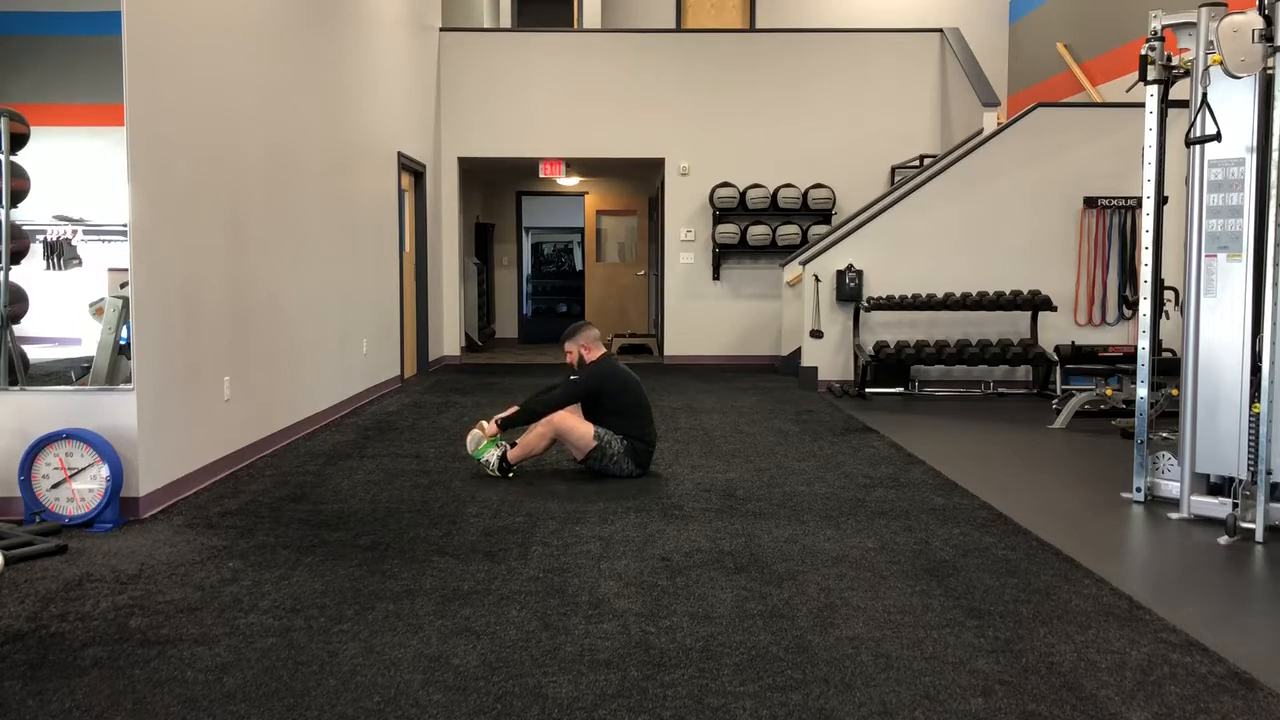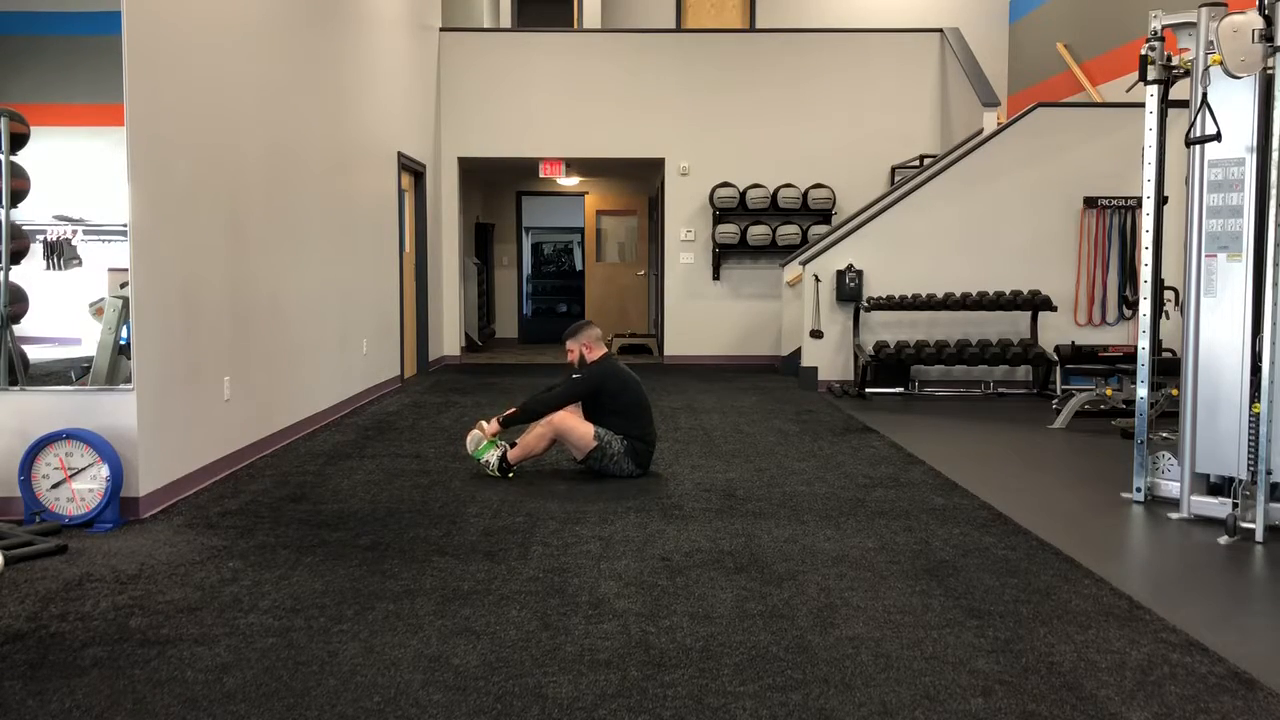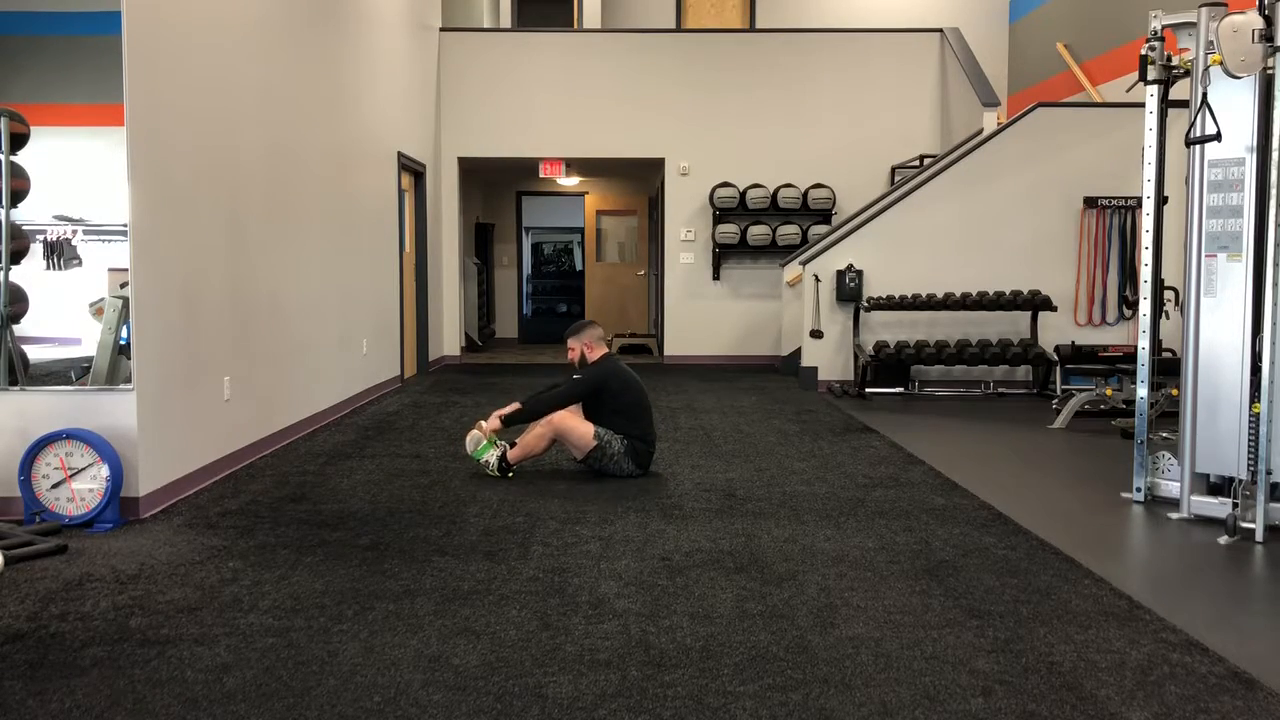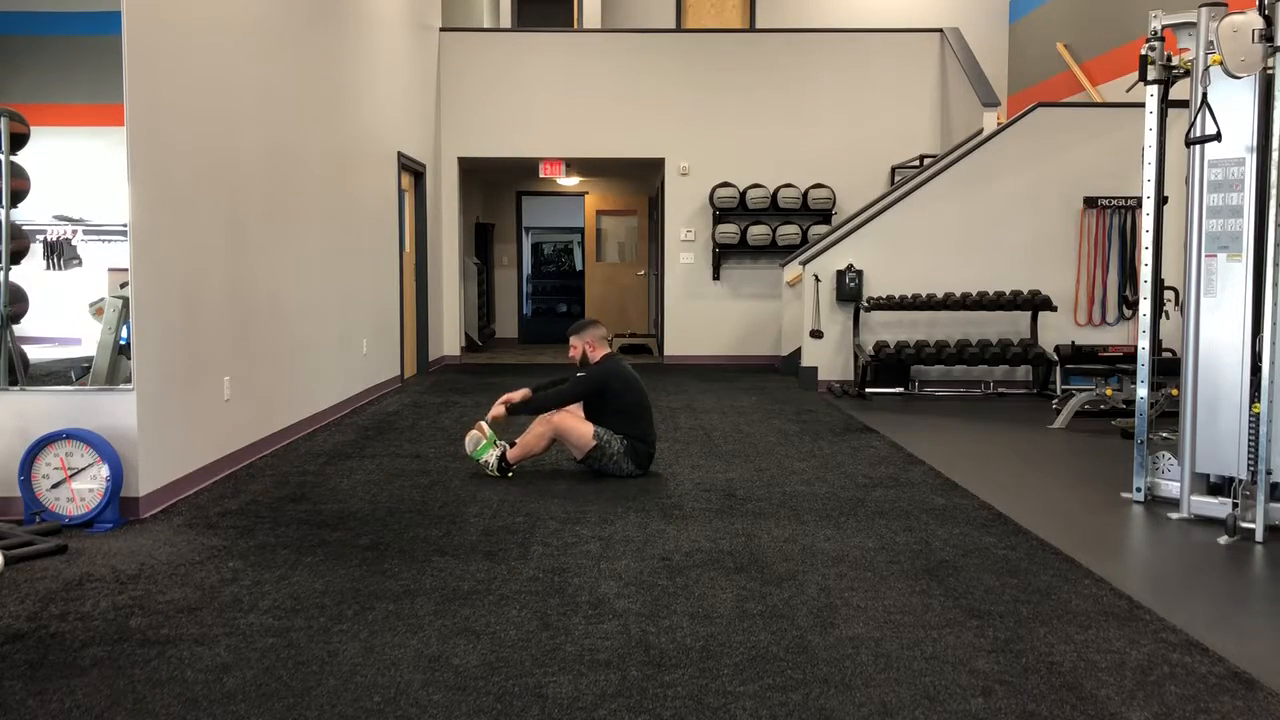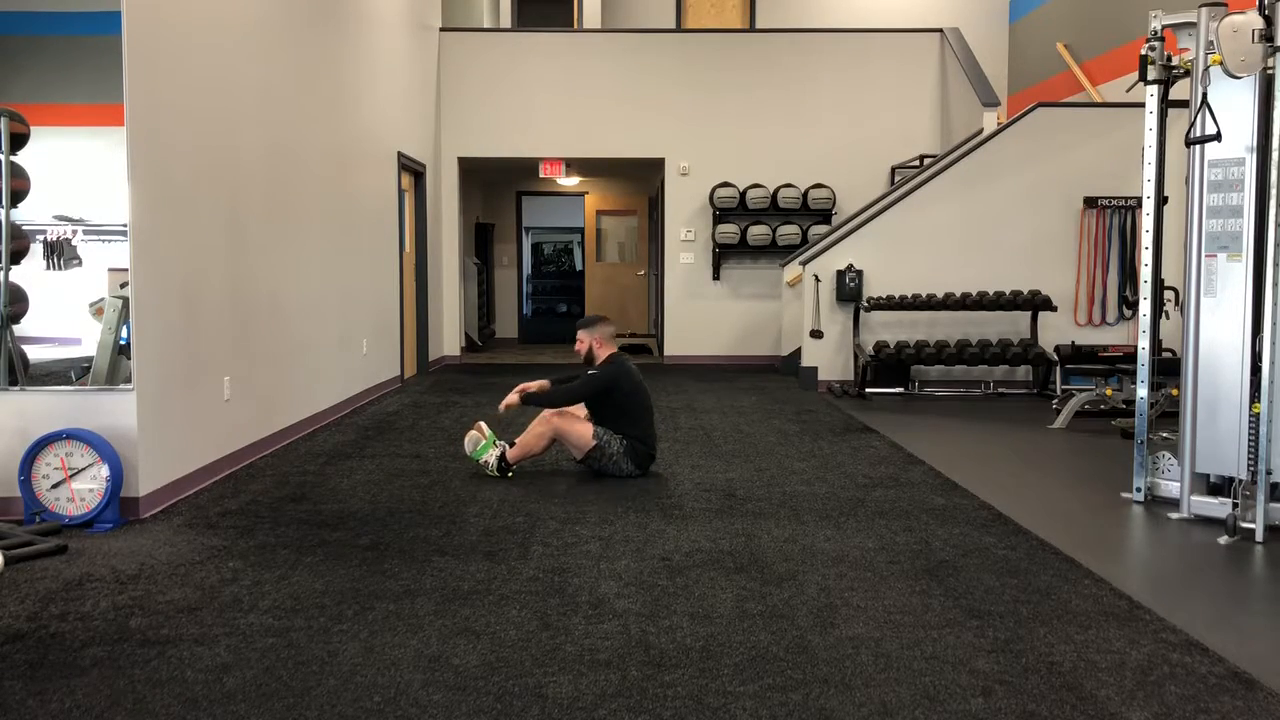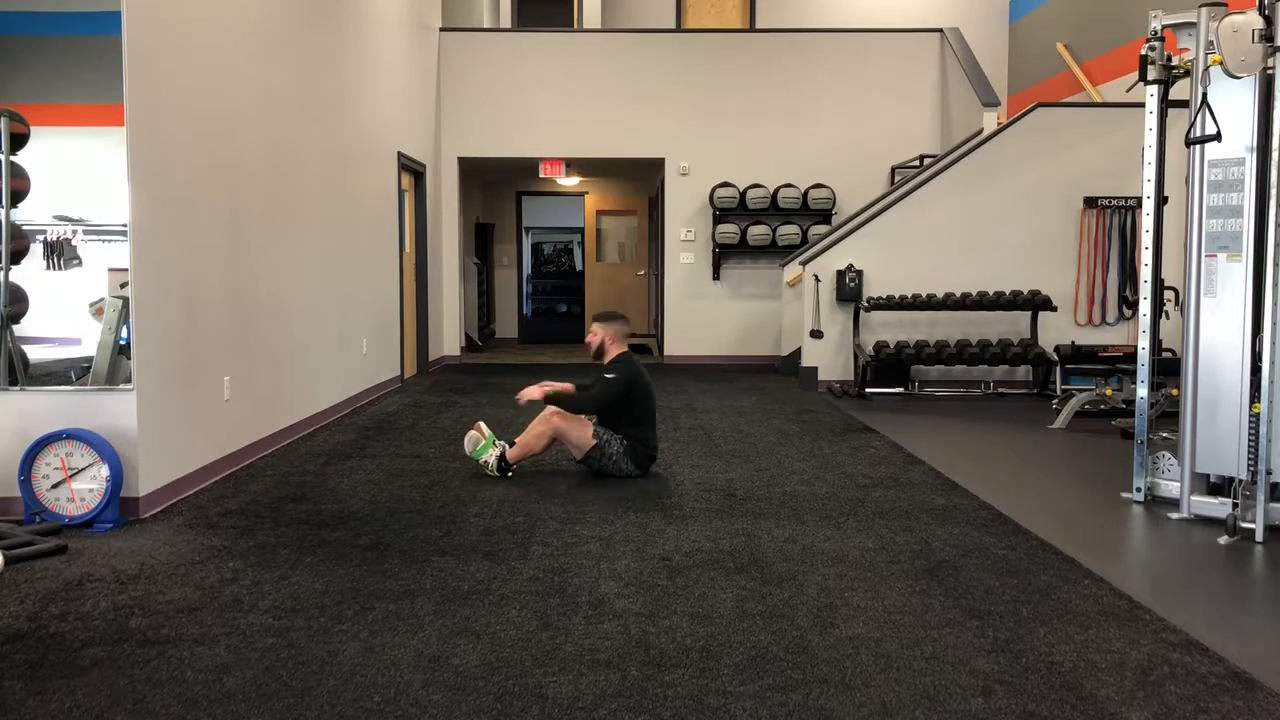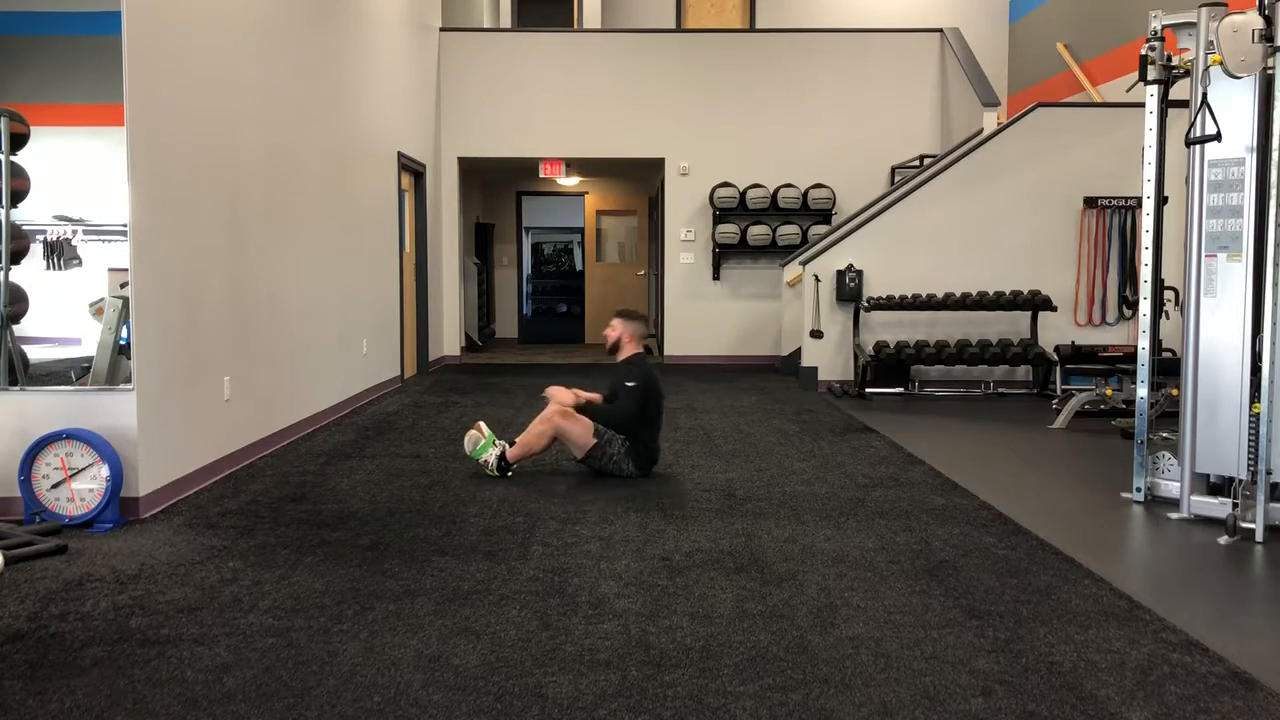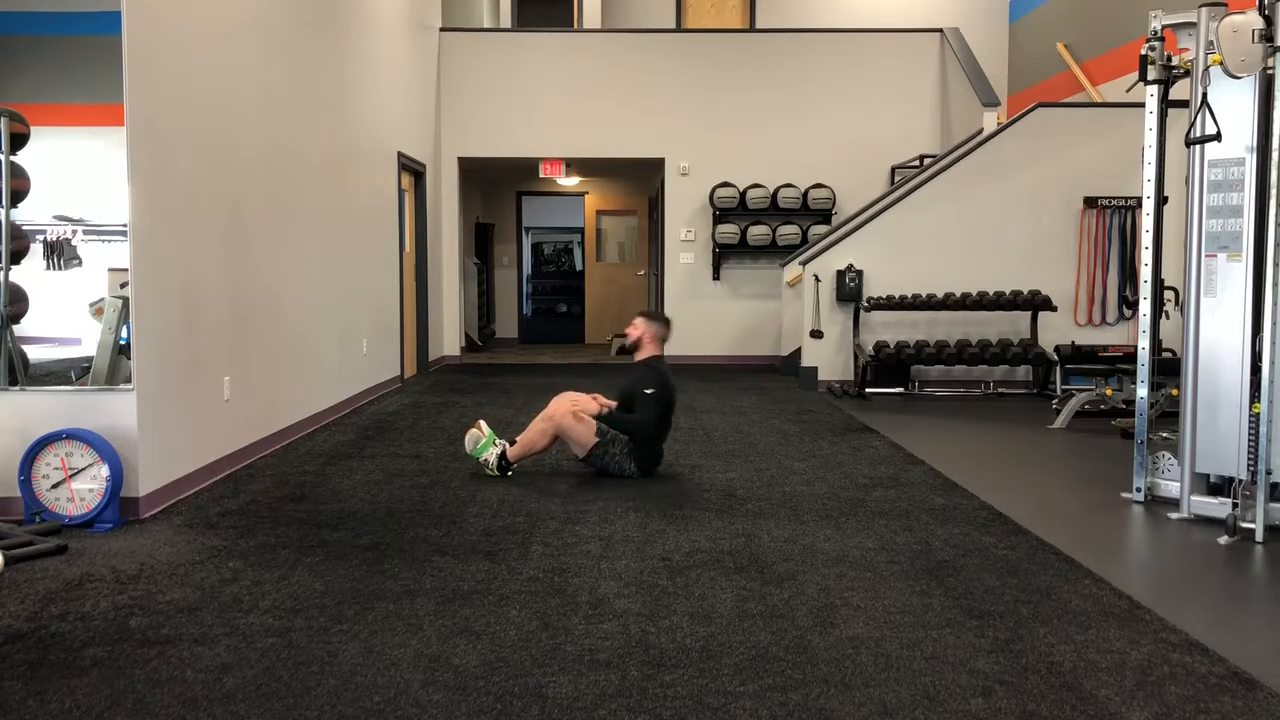
dt=0.1s
person 1, frame 1
left shoulder: (598, 374)
right shoulder: (604, 368)
left elbow: (548, 403)
right elbow: (554, 394)
left wrist: (502, 424)
right wrist: (514, 410)
left hip: (630, 458)
right hip: (623, 446)
left knee: (557, 420)
right knee: (559, 410)
left ankle: (502, 463)
right ankle: (509, 451)
person 1, frame 2
left shoulder: (598, 374)
right shoulder: (604, 367)
left elbow: (549, 402)
right elbow: (555, 395)
left wrist: (502, 422)
right wrist: (514, 412)
left hip: (630, 458)
right hip: (623, 446)
left knee: (557, 420)
right knee: (559, 410)
left ankle: (502, 463)
right ankle: (510, 451)
person 1, frame 3
left shoulder: (601, 373)
right shoulder: (607, 367)
left elbow: (551, 402)
right elbow: (560, 391)
left wrist: (503, 421)
right wrist: (516, 407)
left hip: (630, 457)
right hip: (623, 446)
left knee: (556, 420)
right knee: (559, 411)
left ankle: (502, 463)
right ankle: (509, 450)
person 1, frame 4
left shoulder: (603, 373)
right shoulder: (608, 366)
left elbow: (556, 399)
right elbow: (565, 386)
left wrist: (507, 410)
right wrist: (526, 392)
left hip: (630, 457)
right hip: (624, 445)
left knee: (555, 420)
right knee: (559, 410)
left ankle: (502, 463)
right ankle: (510, 450)
person 1, frame 5
left shoulder: (611, 370)
right shoulder: (616, 364)
left elbow: (570, 396)
right elbow: (581, 382)
left wrist: (521, 398)
right wrist: (544, 384)
left hip: (630, 458)
right hip: (622, 446)
left knee: (554, 419)
right knee: (558, 410)
left ankle: (501, 463)
right ankle: (508, 450)
person 1, frame 6
left shoulder: (622, 371)
right shoulder: (622, 364)
left elbow: (589, 404)
right elbow: (598, 394)
left wrist: (544, 396)
right wrist: (567, 387)
left hip: (630, 458)
right hip: (623, 446)
left knee: (554, 419)
right knee: (558, 410)
left ankle: (502, 463)
right ankle: (508, 450)
person 1, frame 7
left shoulder: (635, 372)
right shoulder: (634, 367)
left elbow: (620, 419)
left wrist: (579, 404)
right wrist: (596, 399)
left hip: (631, 460)
right hip: (623, 449)
left knee: (555, 417)
right knee: (559, 403)
left ankle: (502, 463)
right ankle: (507, 450)
person 1, frame 8
left shoulder: (652, 376)
right shoulder: (648, 369)
left elbow: (643, 428)
left wrist: (600, 412)
right wrist: (610, 406)
left hip: (635, 460)
right hip: (630, 449)
left knee: (559, 415)
right knee: (564, 402)
left ankle: (502, 462)
right ankle: (509, 450)
